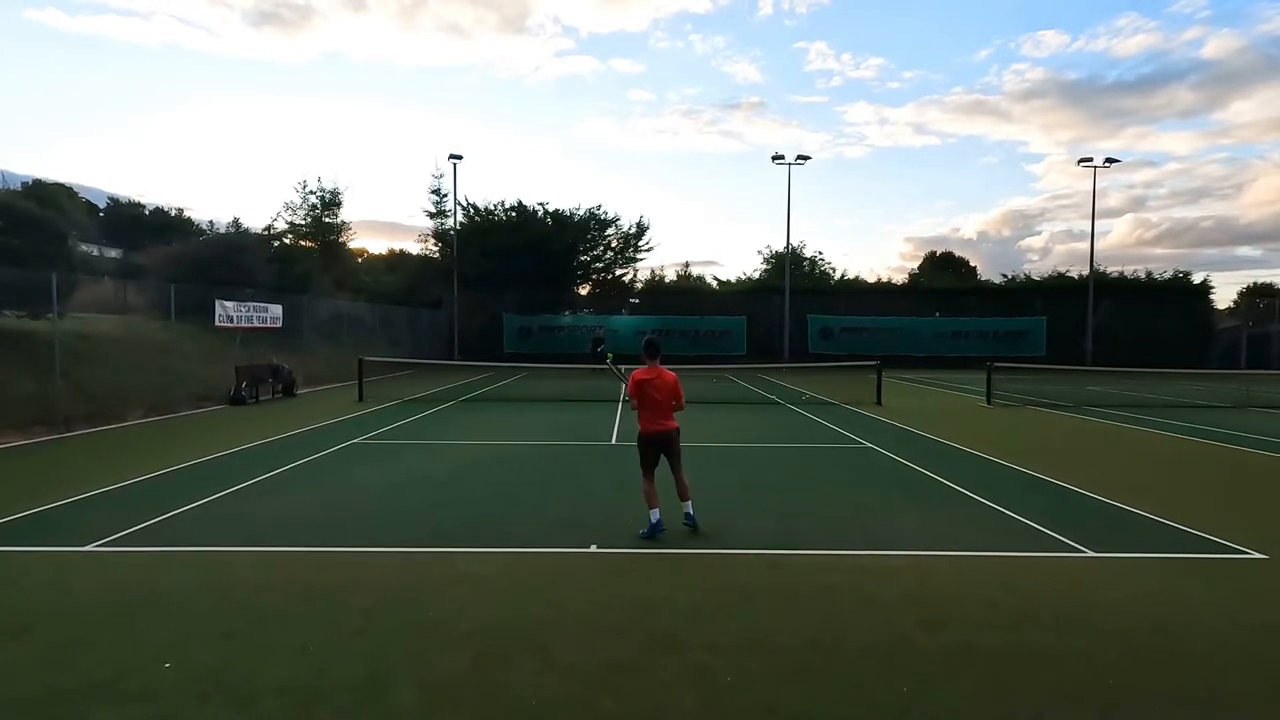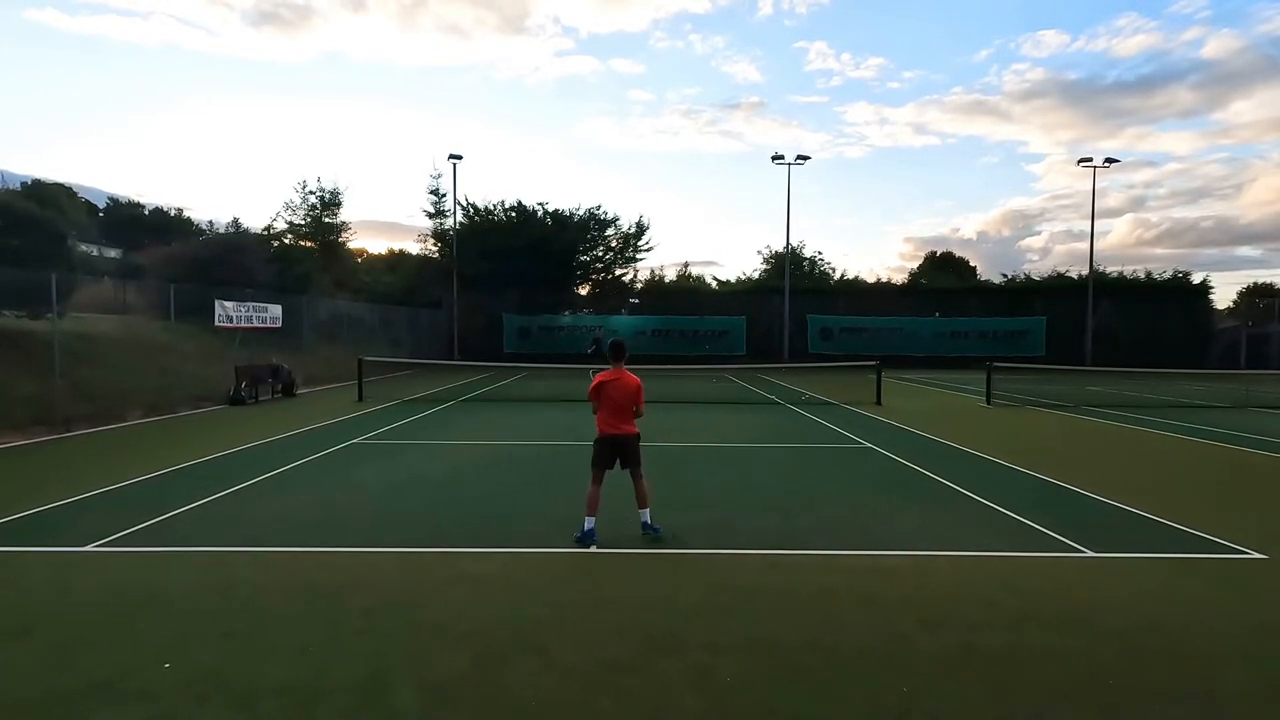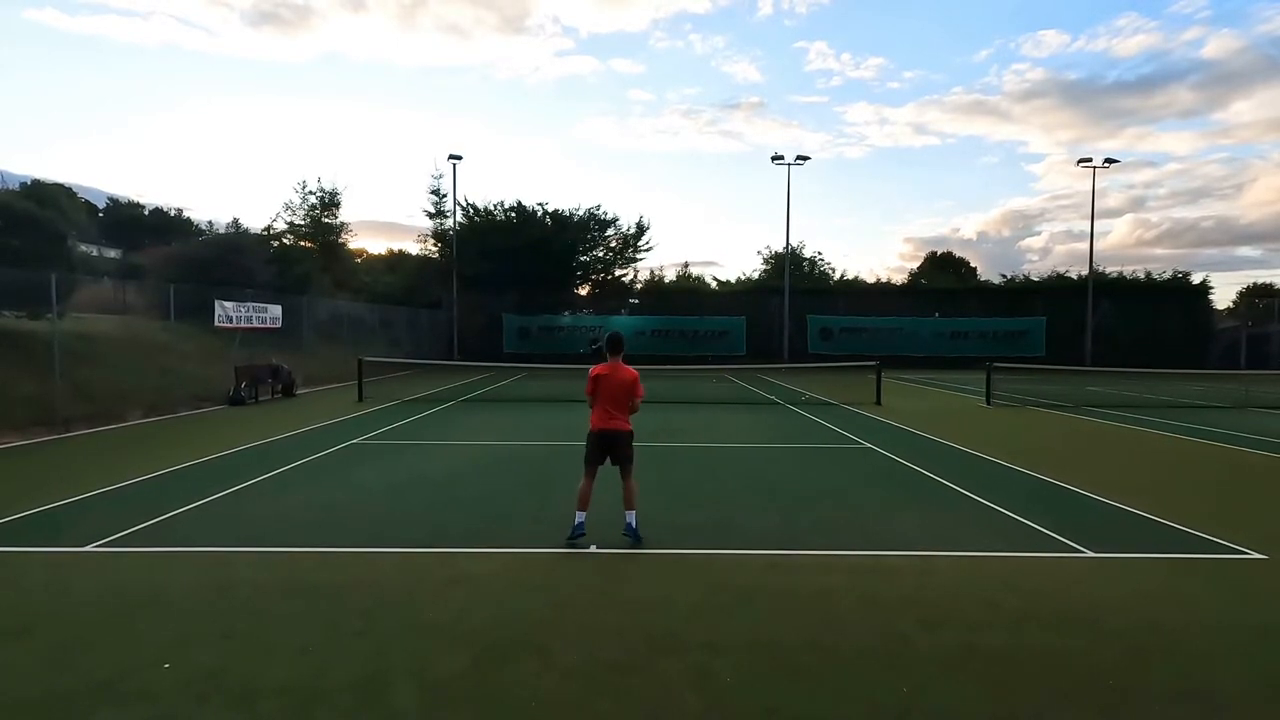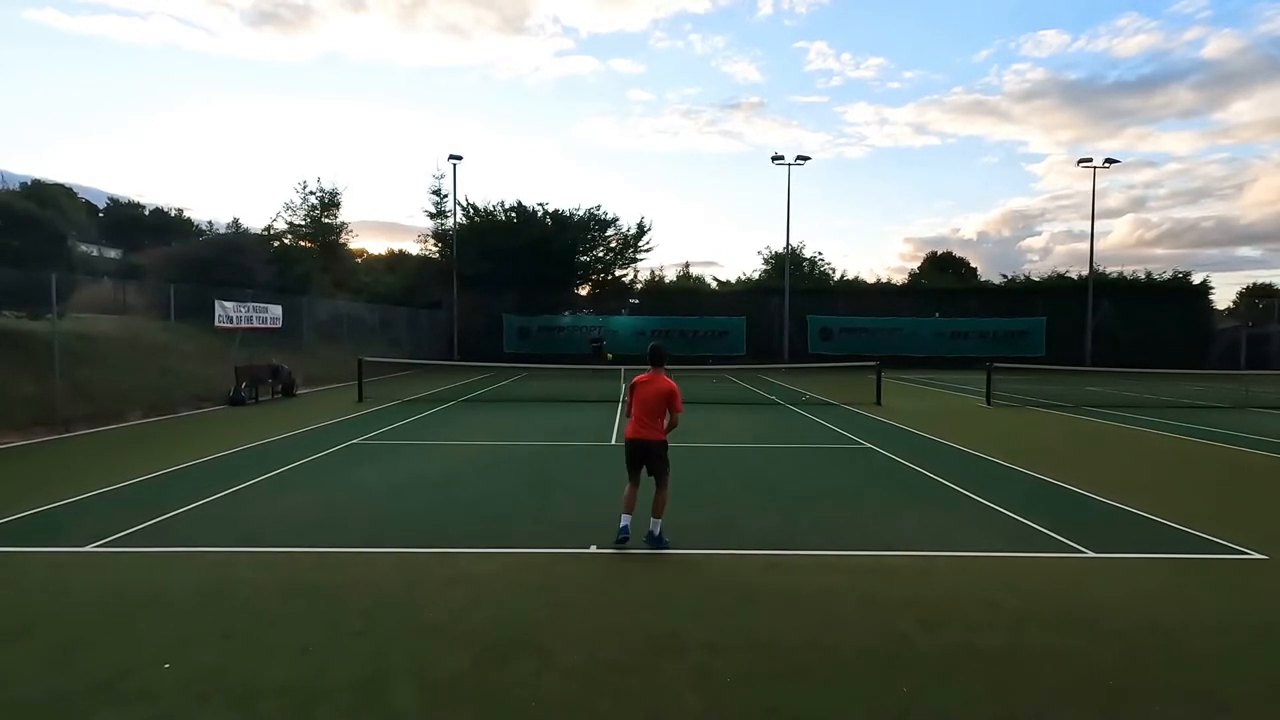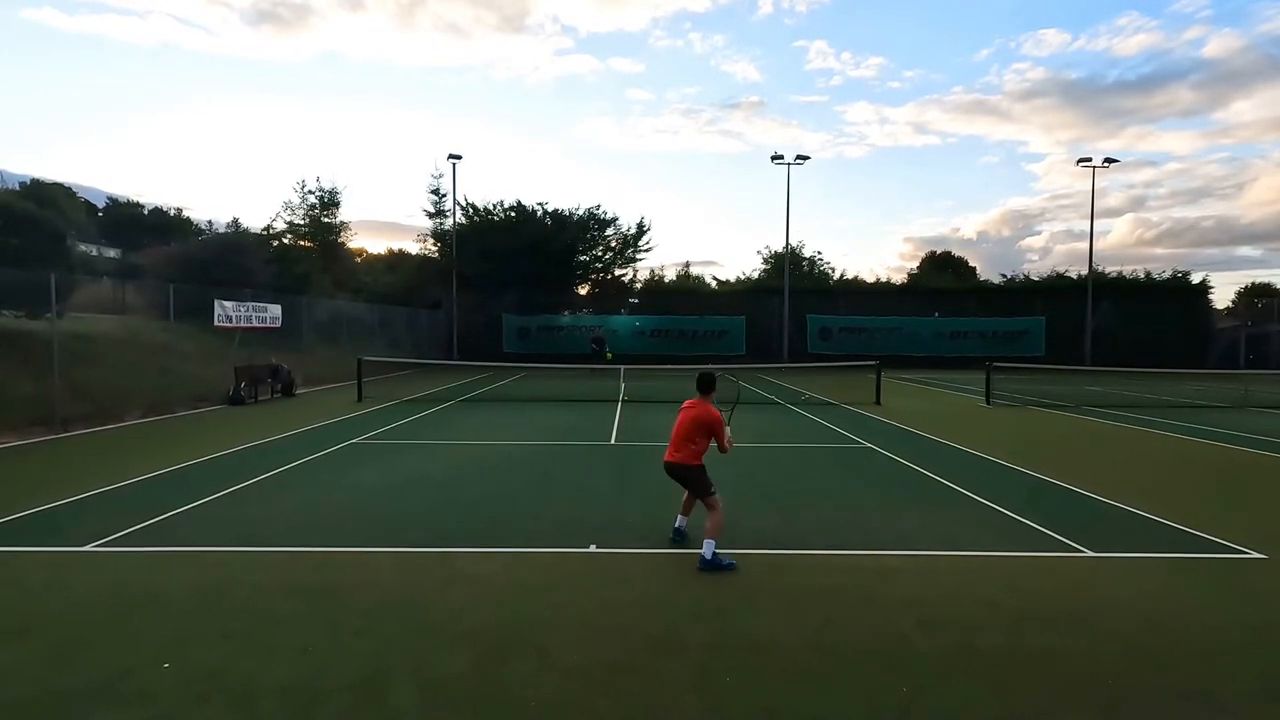
dt=0.5s
person 1, frame 1
left shoulder: (637, 376)
right shoulder: (672, 377)
left elbow: (634, 405)
right elbow: (681, 405)
left hip: (648, 433)
right hip: (670, 431)
left knee: (648, 478)
right knee: (678, 473)
left ankle: (655, 522)
right ankle: (689, 514)
person 1, frame 2
left shoulder: (600, 379)
right shoulder: (635, 382)
left elbow: (595, 410)
right elbow: (640, 412)
left hip: (606, 437)
right hip: (629, 436)
left knee: (596, 482)
right knee: (638, 478)
left ankle: (588, 530)
right ankle: (647, 523)
person 1, frame 3
left shoulder: (595, 372)
right shoulder: (632, 375)
left elbow: (591, 403)
right elbow: (636, 407)
left hip: (598, 431)
right hip: (622, 432)
left knee: (588, 477)
right knee: (627, 478)
left ankle: (579, 524)
right ankle: (631, 526)
person 1, frame 4
left shoulder: (637, 381)
right shoulder: (671, 387)
left elbow: (629, 412)
right elbow: (674, 422)
left hip: (632, 439)
right hip: (655, 441)
left knee: (633, 482)
right knee: (662, 485)
left ankle: (624, 528)
right ankle: (654, 533)
person 1, frame 5
left shoulder: (686, 405)
right shoulder: (714, 415)
right elbow: (723, 449)
right wrist: (728, 442)
left hip: (670, 462)
right hip: (689, 465)
left knee: (694, 488)
right knee: (715, 508)
left ankle: (679, 528)
right ankle: (708, 557)
